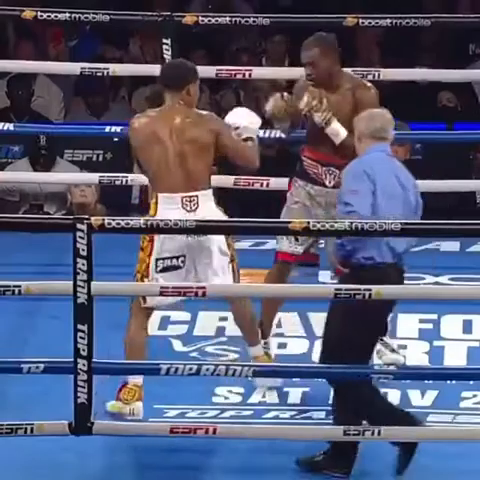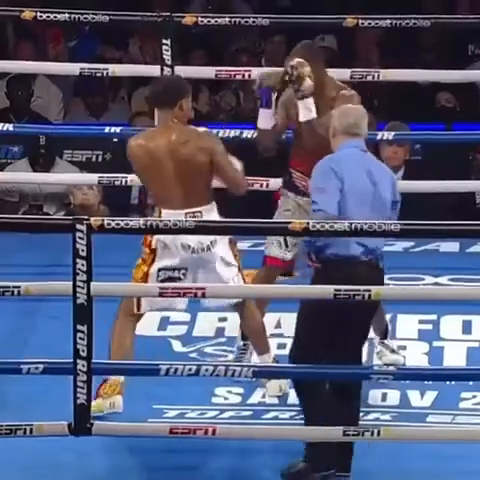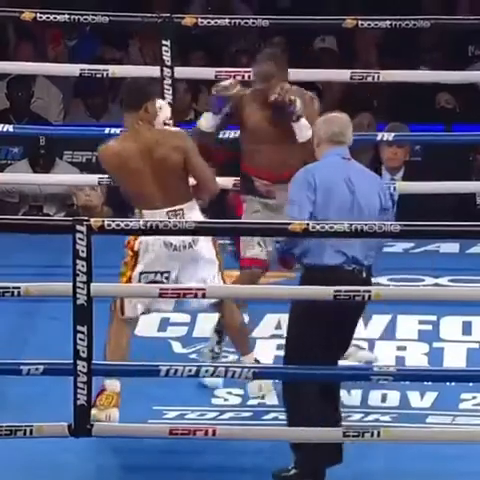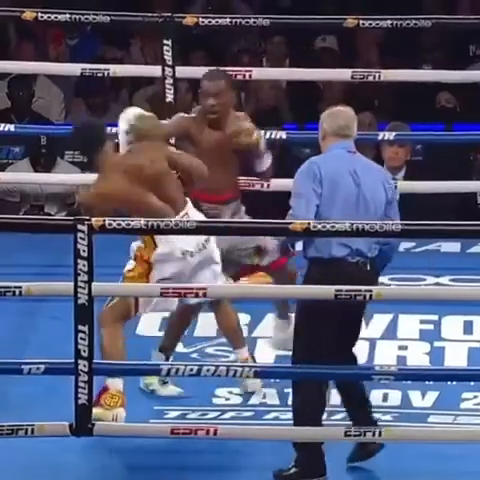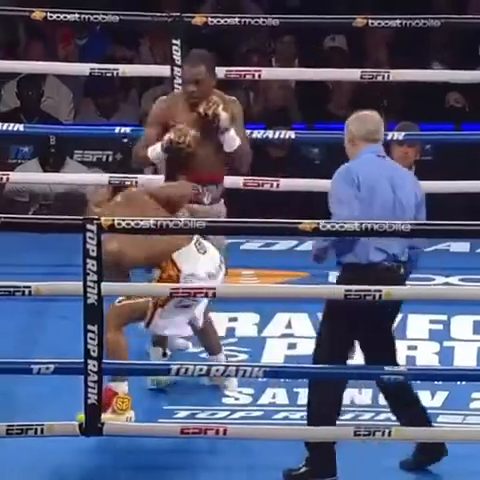
dt=0.2s
person 1, frame 1
left shoulder: (360, 168)
right shoulder: (406, 176)
left elbow: (355, 220)
right elbow: (411, 233)
left wrist: (341, 252)
left hip: (364, 276)
right hip: (391, 275)
left knee: (338, 364)
right knee: (352, 364)
left ankle: (402, 426)
person 1, frame 2
left shoulder: (331, 164)
right shoulder: (385, 173)
left elbow: (324, 216)
right elbow: (389, 224)
left wrist: (312, 248)
left hip: (337, 272)
right hip: (371, 273)
left knee: (307, 360)
right knee: (346, 364)
person 1, frame 3
left shoulder: (309, 175)
right shoulder: (374, 181)
right elbow: (383, 236)
left wrist: (284, 254)
left hip: (321, 281)
right hip: (358, 282)
left knee: (300, 370)
right knee: (328, 364)
right ankle: (329, 449)
person 1, frame 4
left shoulder: (315, 168)
right shoulder: (379, 174)
left elbow: (300, 221)
right elbow: (392, 236)
left wrist: (283, 243)
left hip: (326, 274)
right hip: (363, 275)
left knee: (309, 364)
right knee: (342, 355)
right ankle: (365, 430)
person 1, frame 5
left shoulder: (350, 173)
right shoulder: (407, 177)
right elbow: (417, 241)
left wrist: (319, 247)
left hip: (359, 279)
right hip: (394, 279)
left knee: (328, 366)
right knee: (384, 362)
right ankle: (426, 441)
person 2, frame 1
left shoulder: (363, 93)
right shoulder: (305, 87)
right elbow: (286, 126)
left wrist: (327, 122)
right wrist: (275, 111)
right hip: (307, 183)
right knee: (282, 262)
right ankle: (261, 341)
person 2, frame 2
left shoulder: (345, 99)
right shoulder: (288, 96)
left elbow: (324, 142)
right elbow: (265, 146)
left wrist: (305, 97)
right wrist: (266, 98)
right hip: (296, 193)
right knee: (271, 268)
left ankle: (382, 339)
right ankle: (245, 343)
person 2, frame 3
left shoulder: (306, 101)
right shoulder: (242, 100)
left elbow: (315, 155)
right elbow: (199, 139)
left wrist: (296, 113)
right wrist: (218, 105)
right hip: (256, 197)
right knee: (251, 272)
right ankle: (216, 338)
person 2, frame 4
left shoulder: (242, 124)
right shoulder: (187, 122)
left elbow: (266, 173)
left wrist: (258, 148)
left hip: (233, 212)
right hip: (199, 216)
left knee: (283, 266)
left ankle: (284, 326)
person 2, frame 5
left shoulder: (230, 106)
right shoulder: (166, 106)
left elbow: (243, 164)
right elbow: (138, 158)
left wrist: (225, 127)
right wrist: (165, 146)
left hip: (213, 200)
right ankle: (158, 345)
person 3, frame 1
left shoulder: (139, 125)
right shoulder: (209, 123)
right elbow: (252, 162)
right wrist: (249, 136)
left hip: (164, 216)
right hip: (204, 213)
left knee: (141, 308)
right knee: (234, 293)
left ankle: (132, 391)
right ankle: (259, 360)
person 3, frame 2
left shoulder: (136, 146)
right shoulder: (205, 141)
right elbow: (239, 186)
right wrist: (231, 169)
left hip: (167, 234)
right hip: (207, 229)
left knee: (129, 312)
right knee: (244, 301)
left ankle: (113, 387)
person 3, frame 3
left shoulder: (109, 152)
right shoulder: (178, 139)
right elbow: (210, 189)
left hip: (151, 235)
right hip: (191, 226)
left knee: (121, 317)
right knee: (224, 302)
left ankle: (110, 396)
person 3, frame 4
left shoulder: (93, 196)
right shoulder: (150, 150)
right elbow: (200, 172)
left hip: (165, 244)
left knee: (112, 317)
right knee: (217, 299)
left ankle: (113, 397)
right ankle: (247, 367)
person 3, frame 5
left shoulder: (107, 248)
right shoulder: (130, 197)
right elbow: (186, 190)
left hip: (185, 273)
right hip: (209, 257)
left knee: (111, 322)
right knee: (193, 311)
left ankle: (119, 401)
